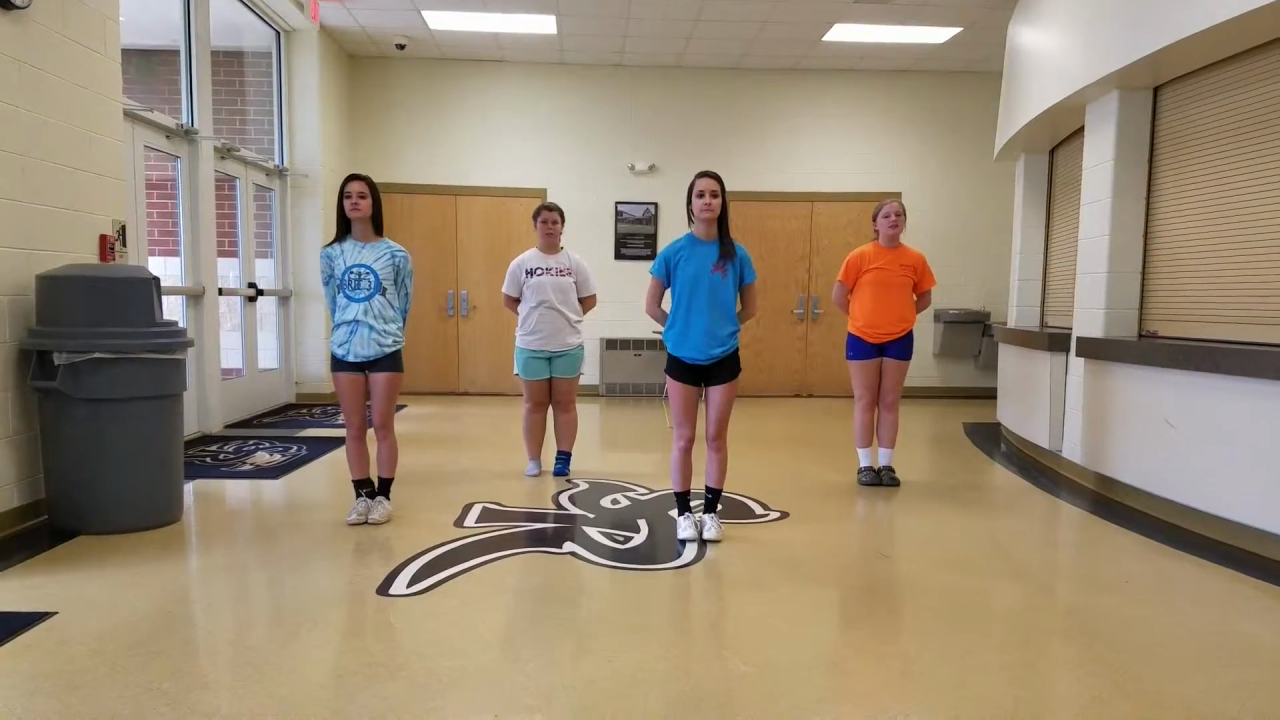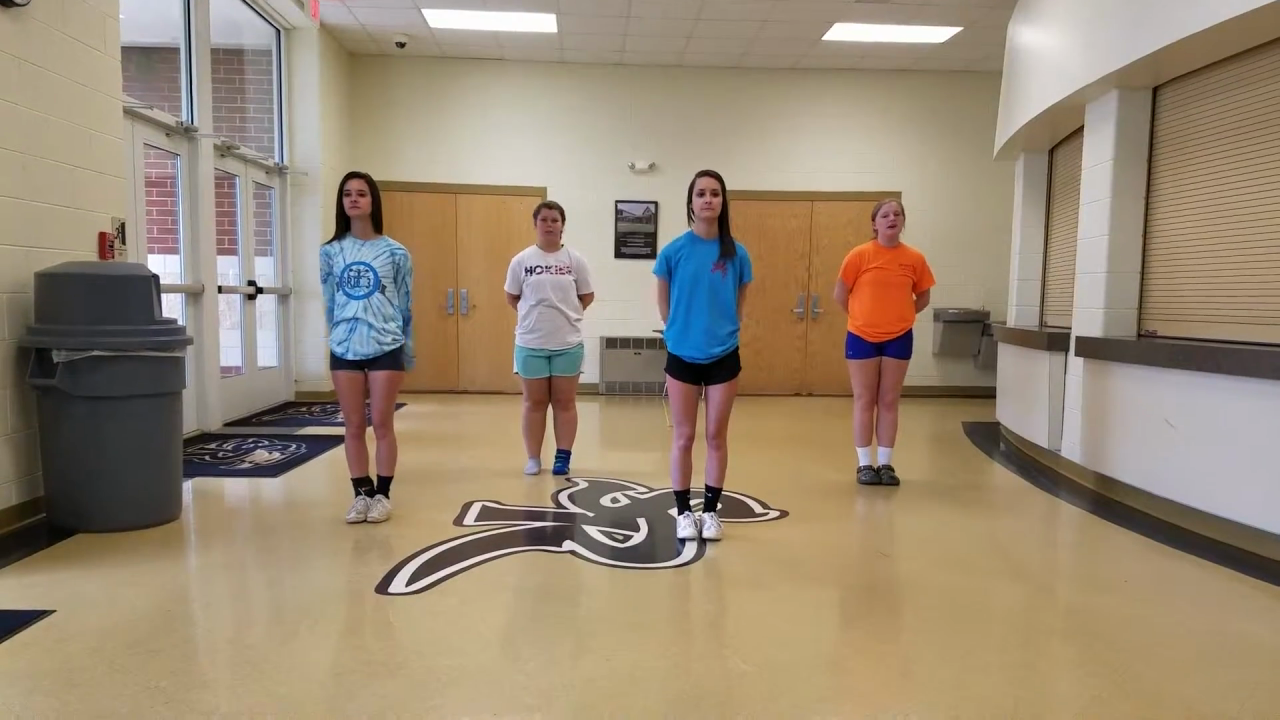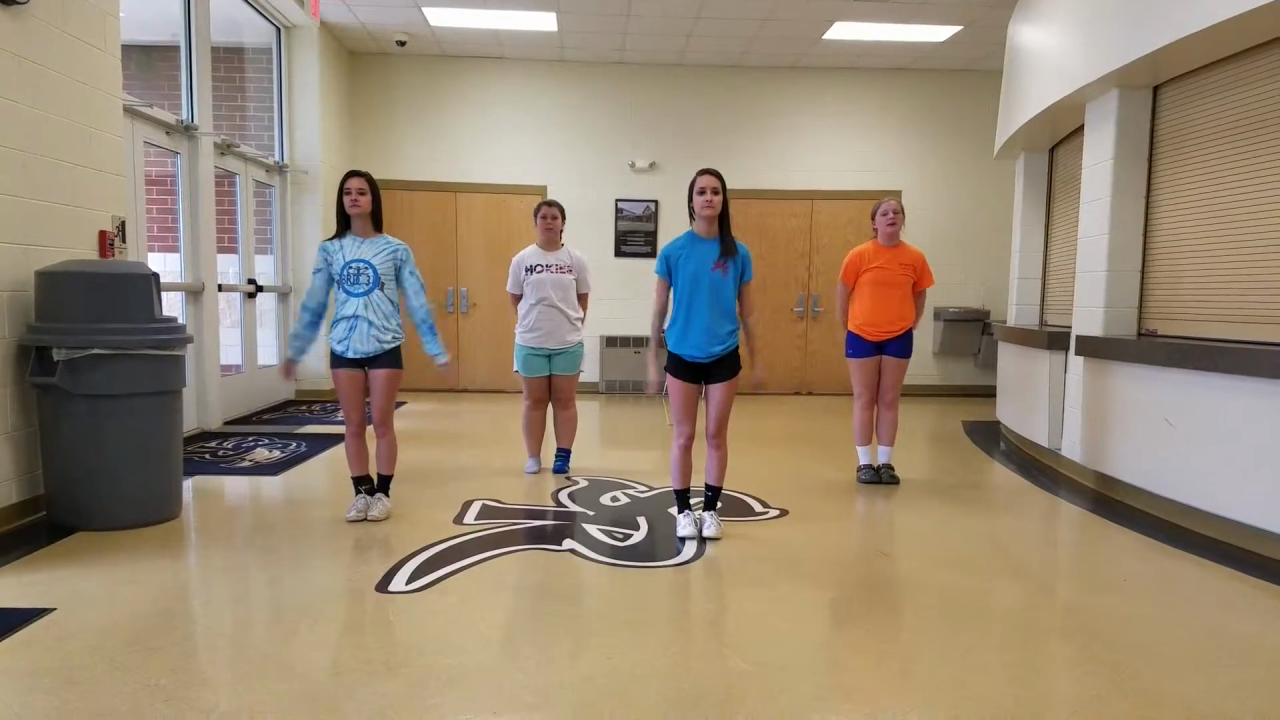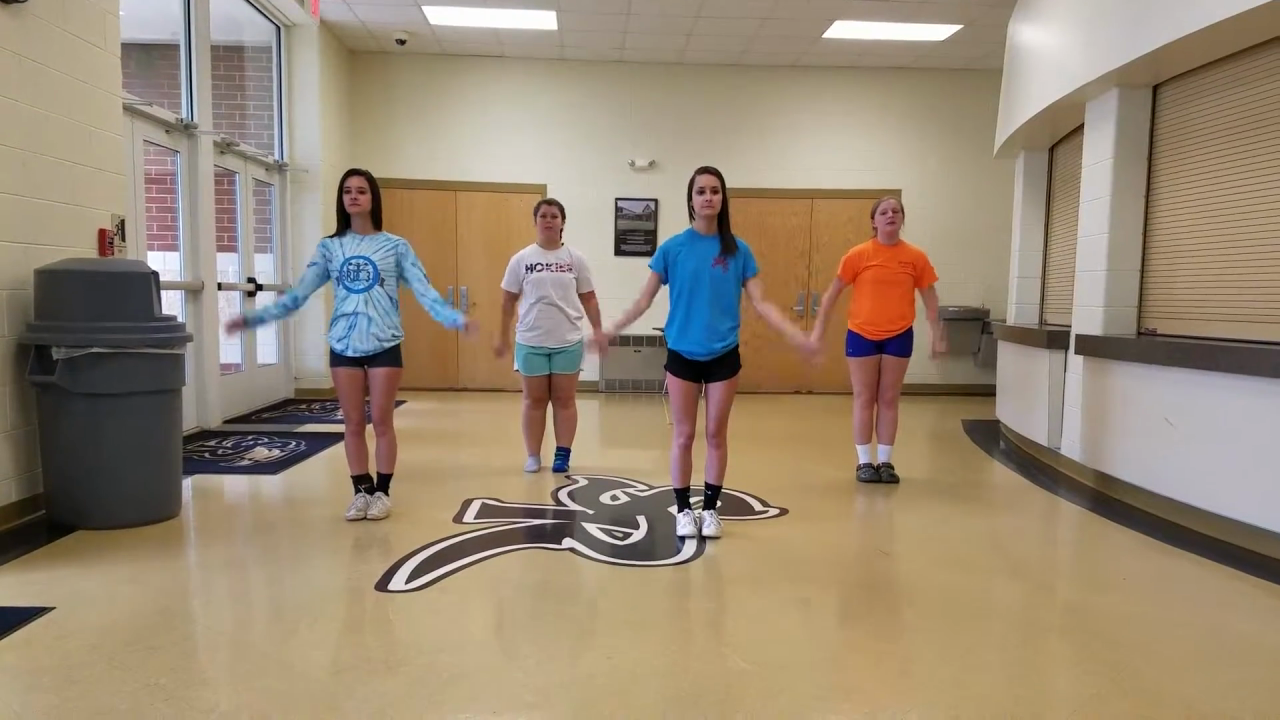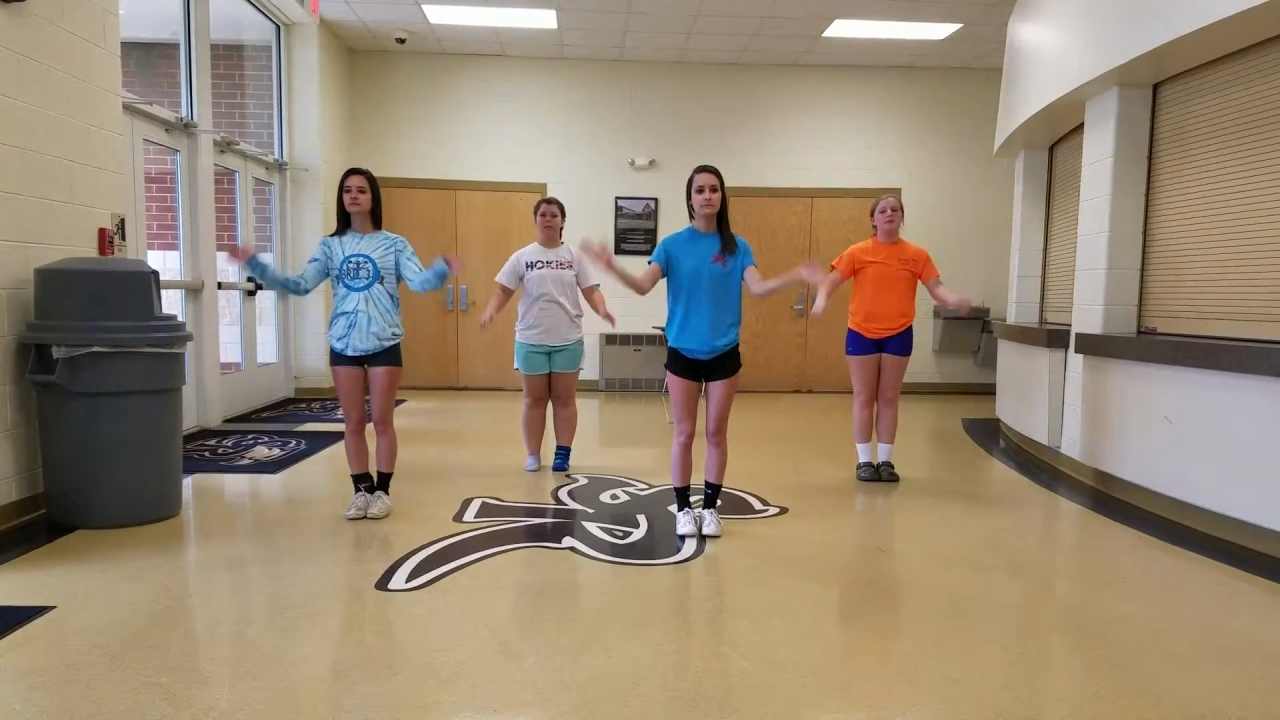
dt=0.1s
person 1, frame 1
left shoulder: (736, 255)
right shoulder: (673, 253)
left elbow: (749, 308)
right elbow: (652, 306)
left wrist: (720, 329)
right wrist: (682, 329)
left hip: (724, 359)
right hip: (682, 358)
left knee: (716, 439)
right knee: (684, 439)
left ankle: (711, 512)
right ankle: (684, 513)
person 1, frame 2
left shoulder: (736, 254)
right shoulder: (673, 252)
left elbow: (739, 309)
right elbow: (664, 307)
left wrist: (722, 333)
right wrist: (680, 335)
left hip: (724, 358)
right hip: (682, 357)
left knee: (716, 437)
right knee: (683, 437)
left ankle: (711, 511)
right ankle: (683, 512)
person 1, frame 3
left shoulder: (737, 253)
right shoulder: (673, 251)
left elbow: (746, 311)
right elbow: (660, 309)
left wrist: (754, 360)
right wrist: (652, 359)
left hip: (724, 357)
right hip: (682, 356)
left knee: (716, 436)
right knee: (683, 436)
left ankle: (710, 510)
right ankle: (683, 511)
person 1, frame 4
left shoulder: (737, 250)
right shoulder: (671, 248)
left elbow: (760, 302)
right elbow: (646, 298)
left wrist: (796, 335)
right wrist: (612, 330)
left hip: (724, 355)
right hip: (682, 353)
left knee: (716, 435)
right knee: (683, 435)
left ankle: (710, 509)
right ankle: (682, 510)
person 1, frame 5
left shoulder: (737, 247)
right shoulder: (672, 245)
left elbow: (757, 288)
right elbow: (643, 286)
left wrist: (794, 276)
right wrist: (613, 267)
left hip: (724, 353)
right hip: (683, 351)
left knee: (716, 434)
right knee: (684, 434)
left ankle: (710, 508)
right ankle: (683, 509)
person 2, frame 1
left shoulder: (395, 254)
right shoulder: (331, 254)
left elbow: (403, 306)
right elbow: (334, 305)
right wrist: (348, 335)
left hip: (385, 351)
right hip: (345, 352)
left knee: (383, 427)
right knee: (354, 429)
left ankle: (383, 496)
right ankle: (363, 495)
person 2, frame 2
left shoulder: (395, 252)
right shoulder: (331, 252)
left elbow: (405, 306)
right elbow: (331, 306)
left wrist: (406, 351)
right wrist: (344, 335)
left hip: (385, 350)
right hip: (344, 350)
left knee: (382, 425)
right knee: (354, 427)
left ankle: (383, 494)
right ankle: (362, 493)
person 2, frame 3
left shoulder: (396, 250)
right shoulder: (330, 250)
left elbow: (417, 300)
right elbow: (314, 303)
left wrist: (436, 348)
right wrist: (295, 349)
left hip: (384, 347)
right hip: (345, 348)
left knee: (382, 423)
right knee: (354, 425)
left ankle: (383, 492)
right ankle: (362, 492)
person 2, frame 4
left shoulder: (395, 246)
right shoulder: (329, 247)
left elbow: (422, 289)
right elbow: (300, 292)
left wrist: (454, 318)
right wrist: (256, 317)
left hip: (384, 344)
right hip: (343, 345)
left knee: (381, 421)
right knee: (353, 423)
left ankle: (382, 492)
right ankle: (361, 491)
person 2, frame 5
left shoulder: (394, 245)
right shoulder: (330, 246)
left elbow: (418, 282)
right elbow: (300, 285)
left wrist: (440, 271)
right wrist: (257, 265)
left hip: (384, 343)
right hip: (344, 344)
left knee: (382, 420)
right knee: (353, 422)
left ankle: (382, 490)
right ankle: (361, 490)
person 3, frame 1
left shoulder: (915, 259)
right shoulder: (860, 256)
left elbow: (924, 299)
right elbow: (838, 296)
left wrist: (898, 316)
right wrist: (863, 317)
left hip: (899, 340)
right hip: (862, 338)
left knee: (890, 403)
right knee: (865, 402)
left ankle: (886, 465)
right ankle: (865, 465)
person 3, frame 2
left shoulder: (915, 259)
right shoulder: (859, 255)
left elbow: (923, 298)
right elbow: (840, 295)
left wrist: (900, 318)
right wrist: (861, 320)
left hip: (898, 339)
right hip: (862, 337)
left knee: (889, 402)
right knee: (864, 400)
left ankle: (885, 463)
right ankle: (864, 464)
person 3, frame 3
left shoulder: (915, 257)
right shoulder: (859, 255)
left elbow: (920, 297)
right elbow: (842, 296)
left wrist: (905, 322)
right wrist: (856, 323)
left hip: (898, 338)
right hip: (862, 336)
left knee: (889, 401)
right knee: (864, 400)
left ankle: (885, 462)
right ankle: (864, 462)
person 3, frame 4
left shoulder: (916, 256)
right shoulder: (859, 254)
left elbow: (929, 295)
right elbow: (835, 290)
left wrist: (937, 333)
right wrist: (819, 326)
left hip: (899, 336)
right hip: (862, 335)
left knee: (889, 400)
right knee: (864, 398)
left ankle: (884, 462)
right ankle: (864, 460)
person 3, frame 5
left shoulder: (916, 254)
right shoulder: (858, 252)
left elbow: (936, 287)
right elbow: (832, 279)
left wrist: (954, 299)
right wrist: (821, 299)
left hip: (899, 334)
right hip: (862, 333)
left knee: (889, 399)
right knee: (863, 397)
left ankle: (885, 460)
right ankle: (864, 460)
person 4, frame 1
left shoulder: (574, 262)
right shoulder: (522, 262)
left elbow: (589, 300)
right elbow: (509, 300)
left wrist: (565, 318)
right wrist: (533, 317)
left hip: (568, 345)
right hip: (531, 345)
left knee: (565, 403)
right knee: (534, 404)
left ankle: (563, 458)
right ankle: (533, 460)
person 4, frame 2
left shoulder: (575, 260)
right shoulder: (521, 260)
left elbow: (586, 298)
right elbow: (512, 299)
left wrist: (566, 318)
right wrist: (533, 318)
left hip: (568, 343)
right hip: (530, 344)
left knee: (564, 402)
right knee: (534, 402)
left ankle: (563, 457)
right ankle: (533, 458)
person 4, frame 3
left shoulder: (575, 259)
right shoulder: (522, 259)
left elbow: (583, 299)
right elbow: (515, 299)
left wrist: (567, 319)
left hip: (568, 342)
right hip: (531, 342)
left knee: (564, 401)
right knee: (534, 401)
left ankle: (563, 455)
right ankle: (533, 456)
person 4, frame 4
left shoulder: (575, 258)
right shoulder: (522, 258)
left elbow: (588, 297)
right elbow: (509, 298)
left wrist: (598, 330)
right wrist: (503, 335)
left hip: (568, 341)
right hip: (531, 341)
left knee: (564, 400)
right knee: (534, 400)
left ankle: (563, 454)
right ankle: (533, 456)
person 4, frame 5
left shoulder: (574, 256)
right shoulder: (522, 256)
left elbow: (591, 291)
right elbow: (504, 290)
left wrist: (601, 309)
right wrist: (491, 310)
left hip: (568, 340)
right hip: (531, 340)
left knee: (564, 399)
right knee: (534, 399)
left ankle: (562, 453)
right ankle: (533, 455)
